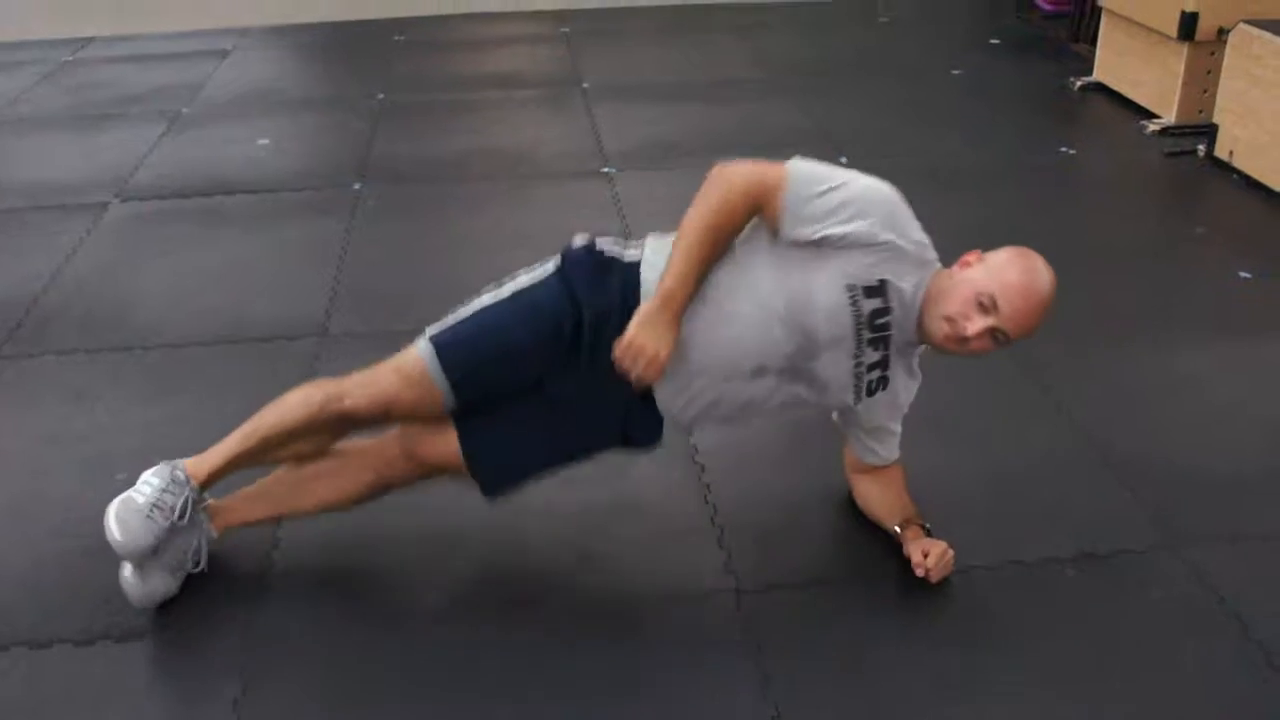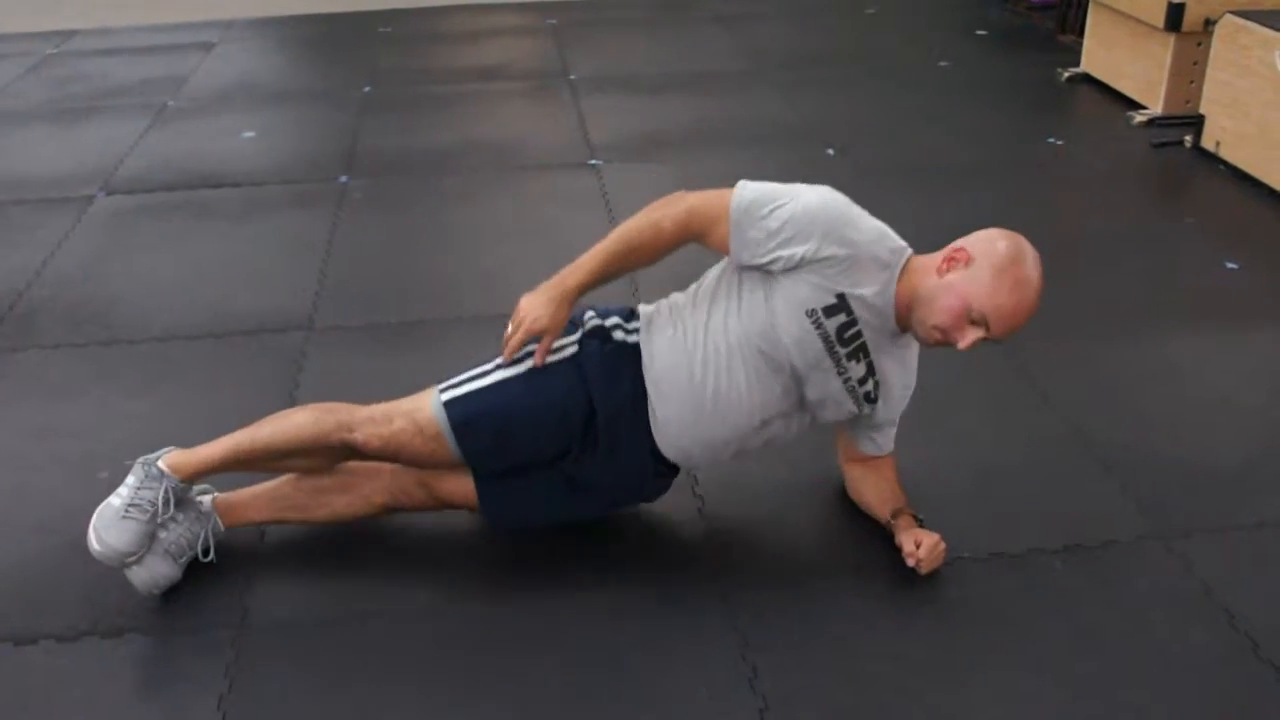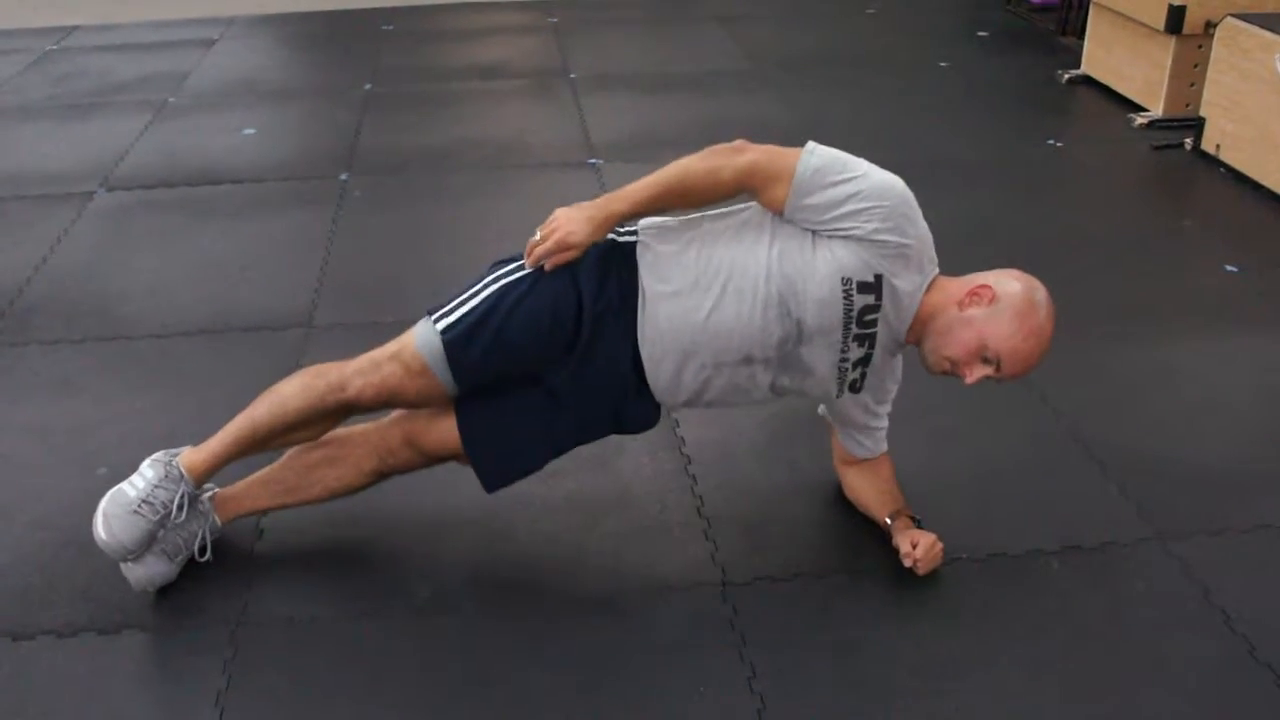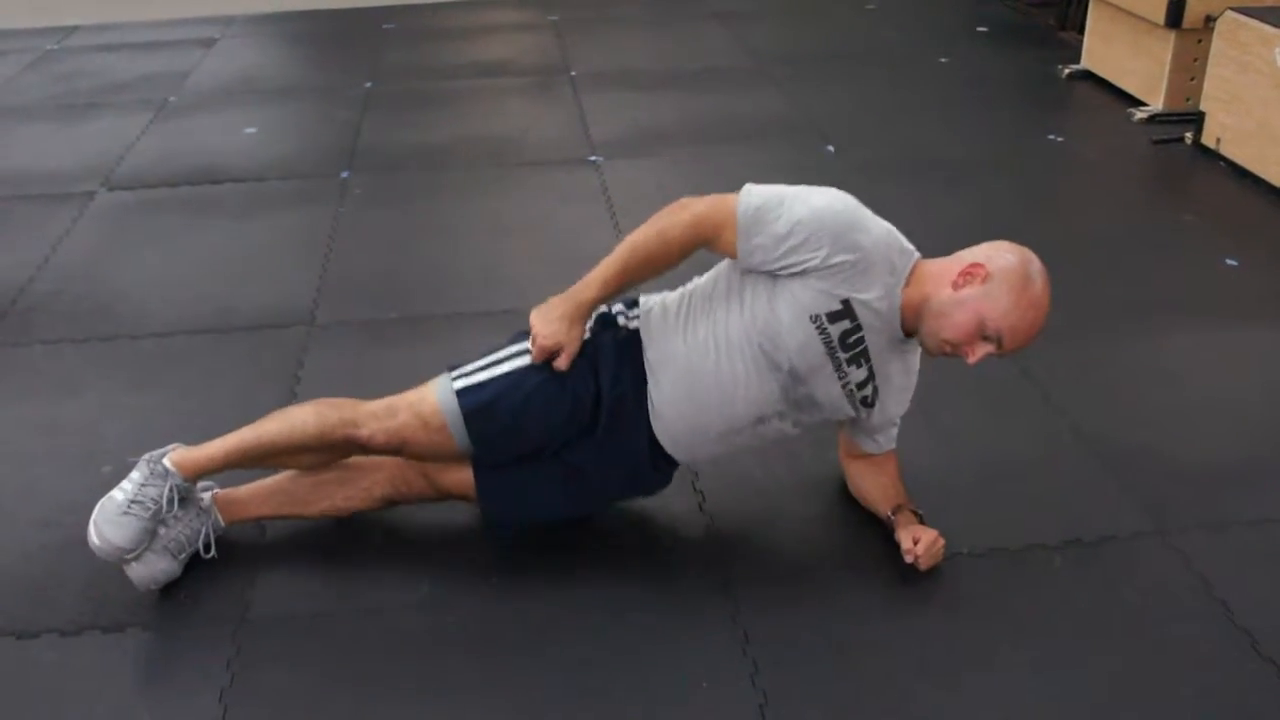
dt=1s
person 1, frame 1
left shoulder: (892, 374)
right shoulder: (888, 227)
left elbow: (871, 466)
right elbow: (738, 180)
left wrist: (912, 533)
right wrist: (661, 309)
left hip: (619, 401)
right hip: (602, 306)
left knee: (412, 456)
right knee: (376, 397)
left ankle: (207, 525)
right ankle: (188, 479)
person 1, frame 2
left shoulder: (894, 374)
right shoulder: (835, 232)
left elbow: (863, 460)
right elbow: (686, 212)
left wrist: (906, 525)
right wrist: (560, 289)
left hip: (637, 464)
right hip: (615, 374)
left knee: (417, 486)
right knee: (383, 433)
left ankle: (208, 519)
right ankle: (178, 471)
person 1, frame 3
left shoulder: (876, 369)
right shoulder: (889, 215)
left elbow: (858, 456)
right elbow: (746, 162)
left wrist: (902, 523)
right wrist: (602, 210)
left hip: (617, 387)
right hip: (603, 289)
left knee: (412, 442)
right knee: (376, 383)
left ankle: (208, 515)
right ankle: (185, 473)
person 1, frame 4
left shoulder: (894, 377)
right shoulder: (849, 239)
left elbow: (864, 455)
right elbow: (693, 218)
left wrist: (905, 520)
right wrist: (577, 299)
left hip: (635, 455)
right hip: (612, 366)
left knee: (422, 477)
right knee: (395, 427)
left ankle: (208, 517)
right ankle: (179, 472)
